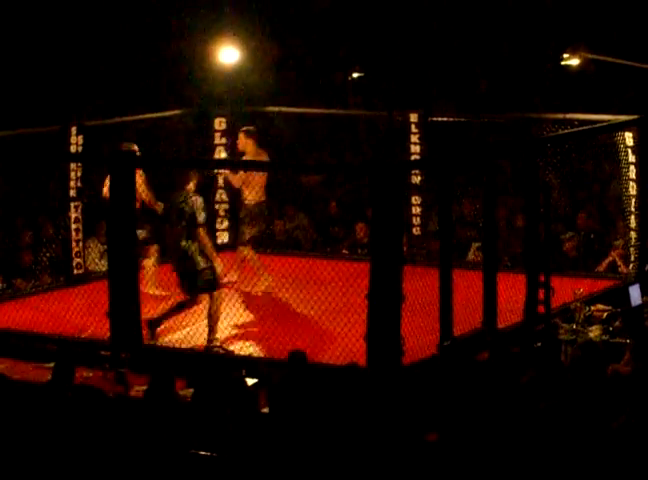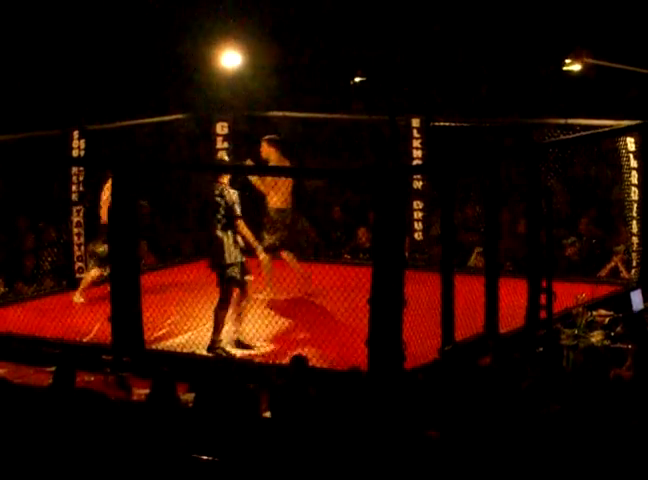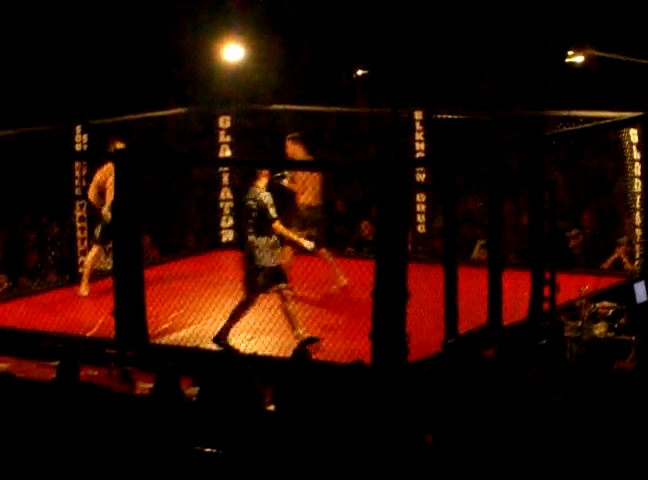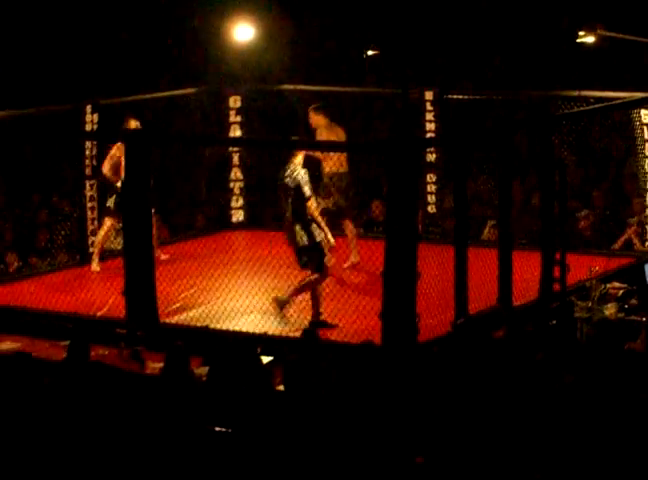
dt=0.2s
person 1, frame 1
left shoulder: (174, 200)
right shoulder: (195, 200)
left elbow: (170, 230)
right elbow: (200, 233)
right wrist: (215, 259)
left hip: (181, 255)
right hip: (194, 256)
left knee: (194, 298)
right knee: (216, 296)
left ankle: (155, 323)
right ankle: (212, 342)
person 1, frame 2
right shoulder: (229, 193)
left elbow: (213, 221)
right elbow: (239, 225)
right wrist: (258, 248)
left hip: (218, 248)
right hip: (227, 251)
left knee: (242, 293)
right knee: (227, 297)
left ankle: (234, 335)
right ankle: (215, 344)
person 1, frame 3
left shoulder: (250, 196)
right shoulder: (263, 196)
right elbow: (275, 226)
right wrist: (301, 241)
left hip: (267, 255)
right hip: (262, 255)
left knee: (286, 294)
right knee: (250, 299)
left ankle: (301, 336)
right ankle: (222, 335)
person 1, frame 4
left shoulder: (286, 173)
right shoulder: (301, 173)
right elbow: (309, 206)
right wrist: (326, 230)
left hip: (297, 230)
right hip: (306, 230)
left knee: (317, 272)
right knee: (319, 273)
left ankle: (316, 318)
right ankle: (284, 299)
person 2, frame 1
left shoulder: (250, 159)
right shoulder: (262, 155)
left elbow: (237, 183)
left wrist: (227, 171)
right wrist: (234, 171)
left hip: (253, 206)
right hip: (257, 204)
left knee: (245, 246)
right knee: (246, 244)
left ankle: (264, 280)
right ankle: (234, 274)
person 2, frame 2
left shoulder: (275, 166)
right shoulder: (285, 163)
left elbow: (266, 188)
left wrist: (253, 178)
left hip: (276, 213)
right hip: (285, 211)
left knee: (265, 252)
right knee: (282, 250)
left ankle: (268, 289)
right ankle: (304, 276)
person 2, frame 3
left shoulder: (302, 163)
right shoulder: (310, 162)
left elbow: (299, 188)
left wrist: (286, 183)
right wrist: (291, 177)
left hip: (307, 210)
right hip: (315, 208)
left knee: (289, 245)
right knee: (320, 247)
right ankle: (341, 278)
person 2, frame 4
left shoulder: (322, 131)
right shoulder: (338, 130)
left elbow: (320, 154)
left wrist: (308, 150)
right wrist: (314, 150)
left hip: (332, 177)
right hip: (343, 176)
right knee: (346, 218)
right ankle: (354, 254)
person 3, frame 1
right shoulder: (137, 173)
left elbow: (106, 193)
right elbow: (146, 196)
right wrist: (157, 206)
right knee: (152, 249)
right ankle: (149, 285)
person 3, frame 2
left shoulder: (112, 185)
right shoulder: (109, 190)
right elbow: (105, 216)
right hip: (107, 232)
right knee: (99, 268)
right ankle: (78, 293)
person 3, frame 3
right shoulder: (105, 171)
right elbow: (92, 194)
right wrist: (103, 210)
right hip: (108, 216)
right knee: (97, 251)
right ankle: (84, 283)
person 3, frame 4
right shoulder: (120, 148)
right elbow: (106, 169)
right wrist: (119, 183)
right hip: (122, 190)
left knee: (152, 221)
right knee: (109, 225)
left ankle: (154, 252)
right ankle: (95, 259)
